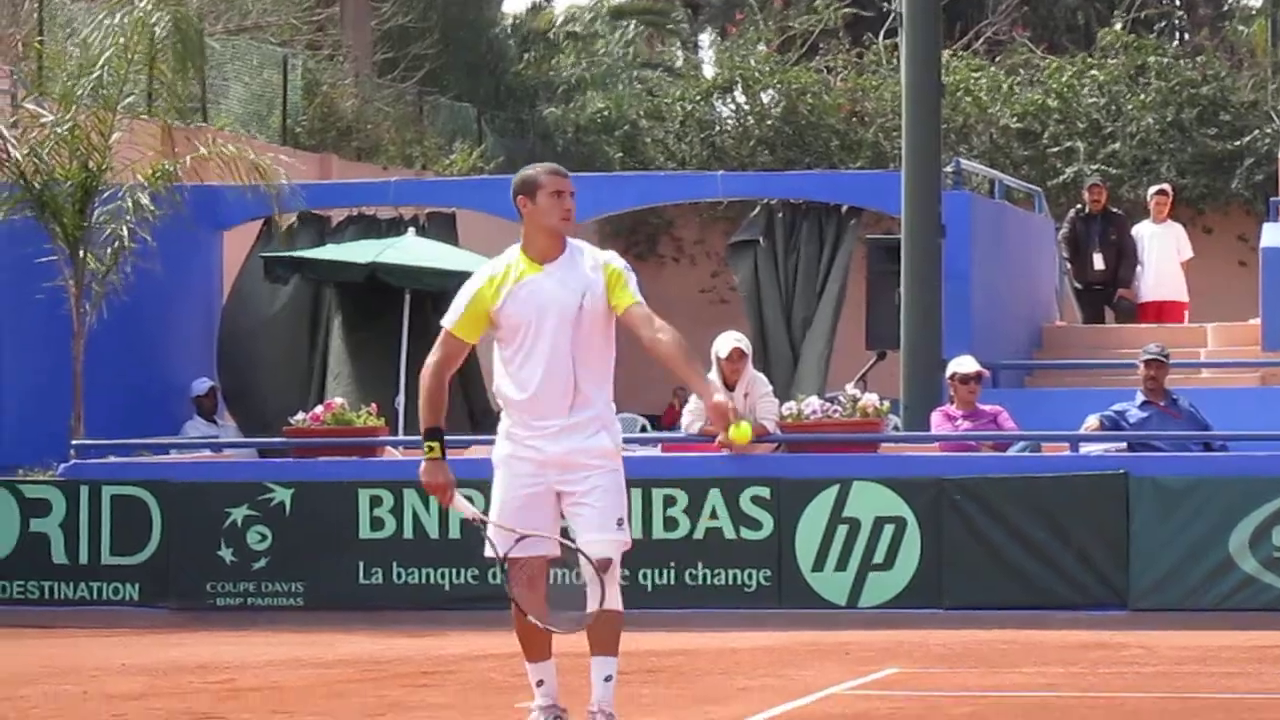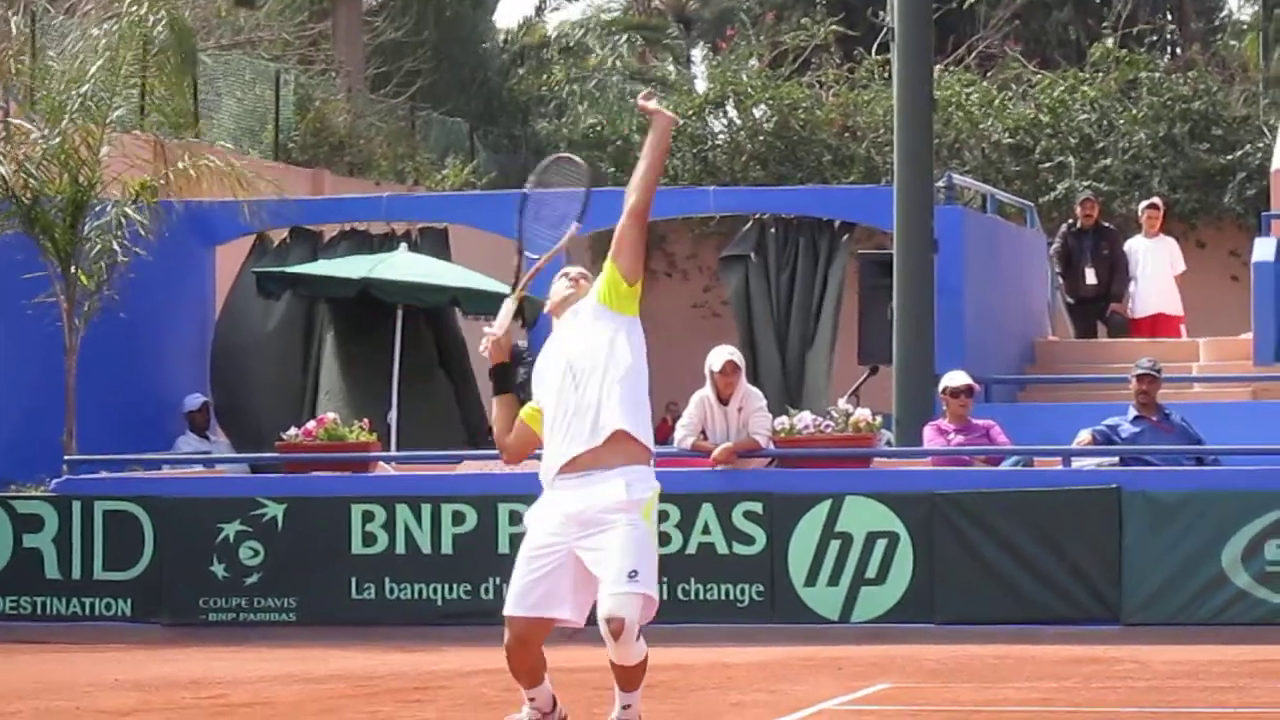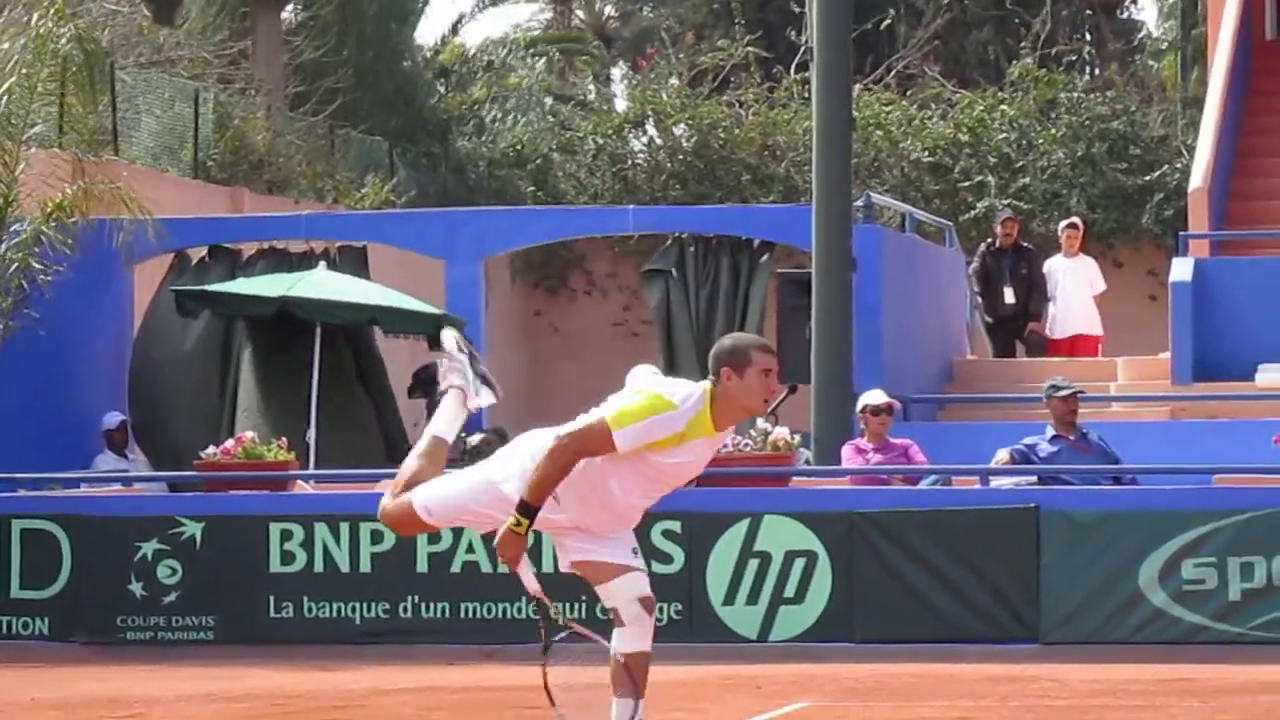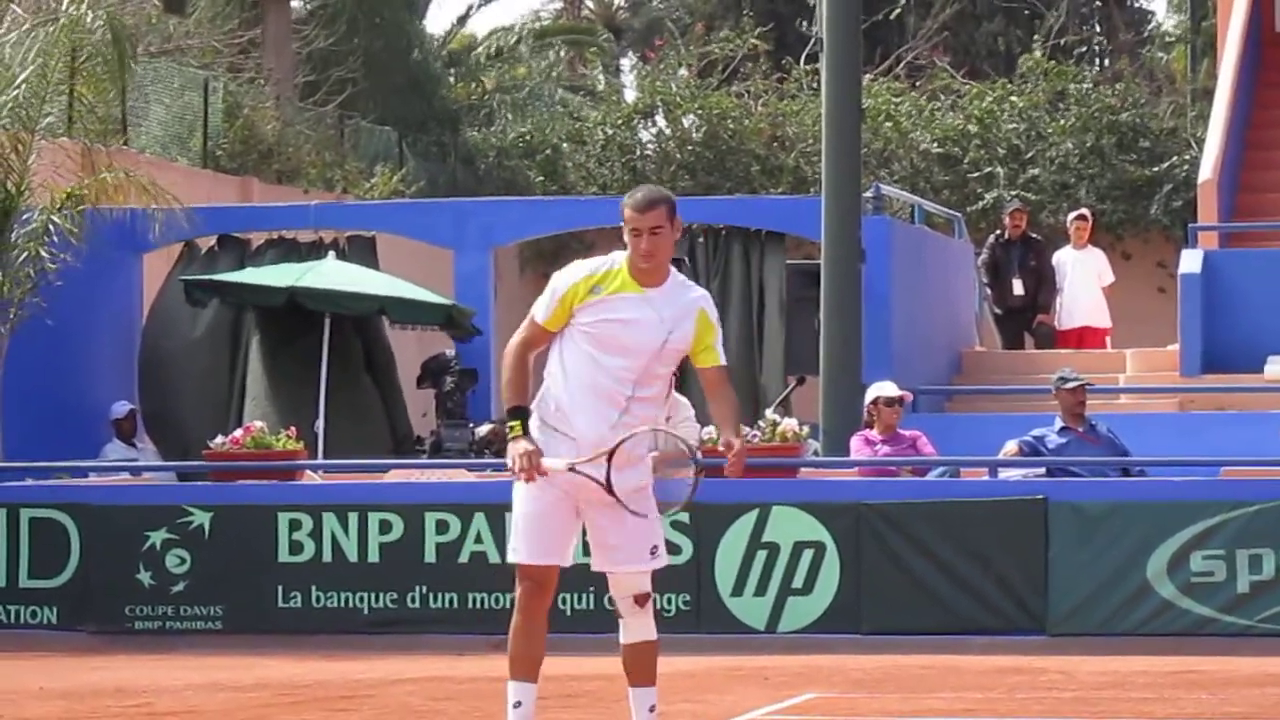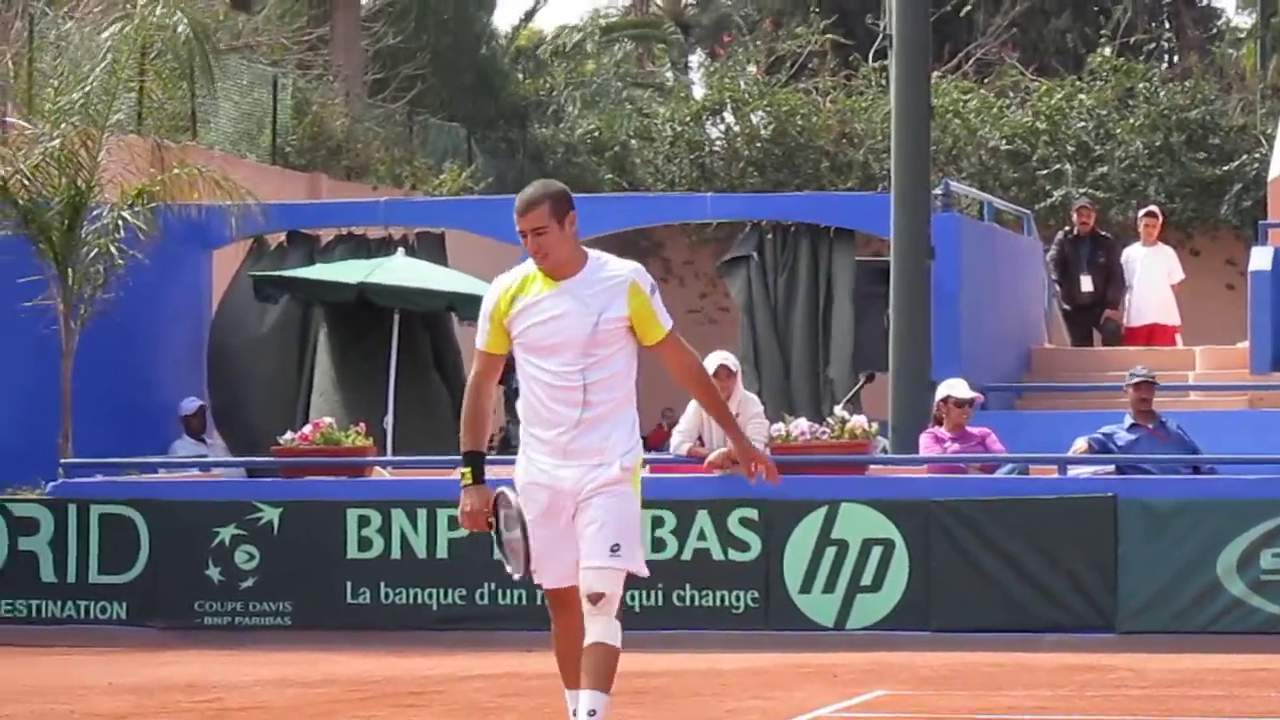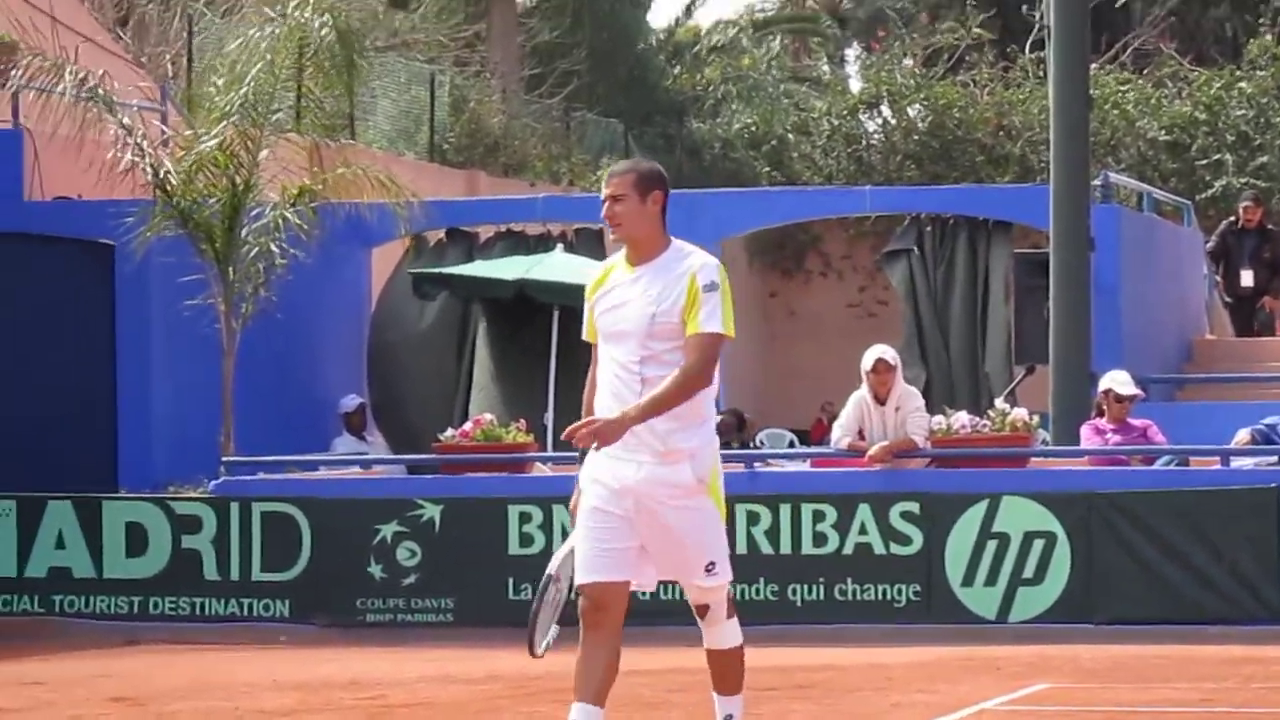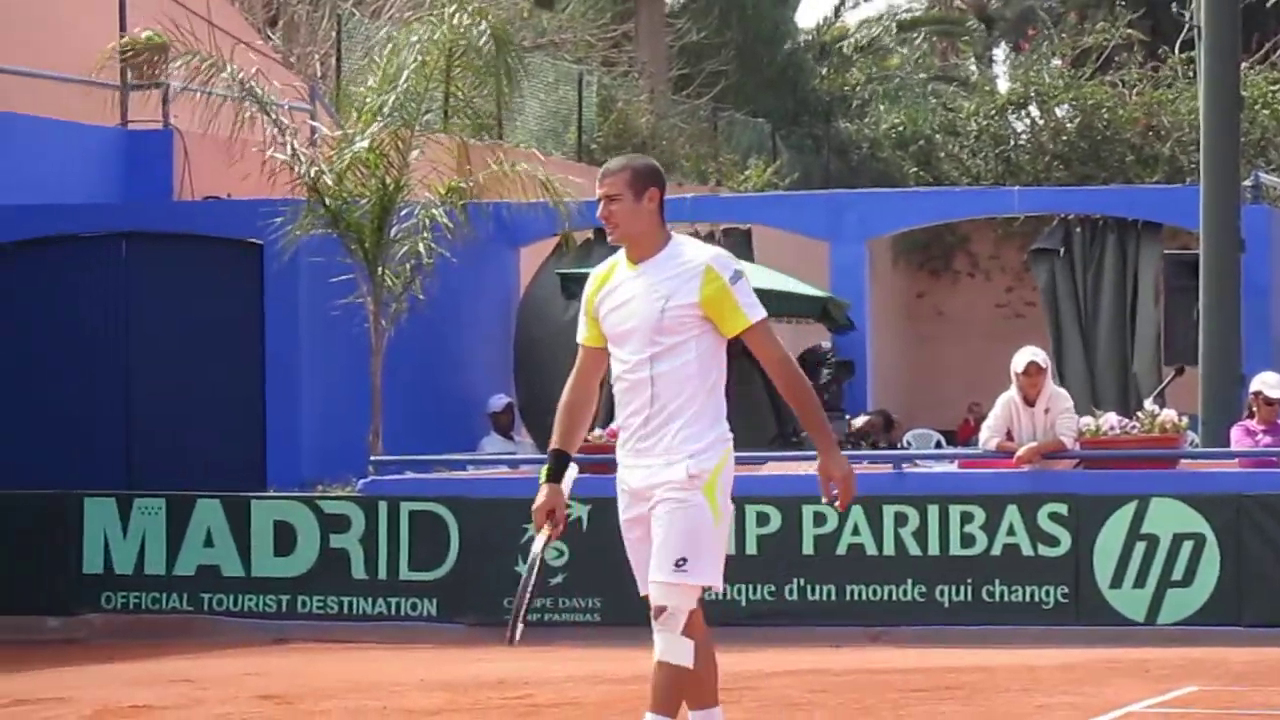
dt=0.7s
person 1, frame 1
left shoulder: (603, 267)
right shoulder: (490, 282)
left elbow: (655, 331)
right elbow: (438, 366)
left wrist: (705, 389)
right wrist: (433, 450)
left hip: (592, 448)
right hip: (522, 450)
left knee: (604, 568)
right knee: (526, 577)
person 1, frame 2
left shoulder: (611, 309)
right shoulder: (542, 368)
left elbow: (636, 215)
right elbow: (513, 450)
left wrist: (660, 129)
right wrist: (500, 368)
left hip: (622, 498)
right hip: (562, 507)
left knee: (622, 626)
right knee: (521, 639)
person 1, frame 3
left shoulder: (718, 426)
right shoulder: (670, 406)
right elbow: (566, 443)
right wrist: (520, 523)
right hip: (533, 477)
left knee: (637, 604)
right knee: (396, 514)
person 1, frame 4
left shoulder: (695, 306)
right shoulder: (579, 280)
left elbow: (719, 388)
right elbow: (518, 350)
left wrist: (731, 437)
right wrist: (518, 431)
left hip: (624, 470)
right hip: (549, 457)
left knee: (635, 598)
right knee: (533, 590)
person 1, frame 5
left shoulder: (626, 282)
right shoulder: (506, 293)
left elbow: (683, 363)
right elbow: (480, 385)
left wrist: (737, 437)
right wrist: (473, 477)
left hip: (610, 469)
right hip: (541, 473)
left knee: (599, 601)
right knee: (563, 605)
person 1, frame 6
left shoulder: (700, 273)
right shoulder: (602, 280)
left elbow: (700, 369)
left wrist: (625, 420)
right wrist: (581, 474)
left hip: (683, 472)
right hip: (608, 473)
left knee: (711, 606)
right knee: (598, 606)
person 1, frame 7
left shoulder: (708, 268)
right shoulder: (602, 283)
left elbow: (776, 361)
right elbow: (584, 384)
left wrist: (828, 448)
right wrist: (553, 477)
left hip: (693, 468)
right hip: (634, 473)
left knee: (673, 615)
right knee: (677, 618)
